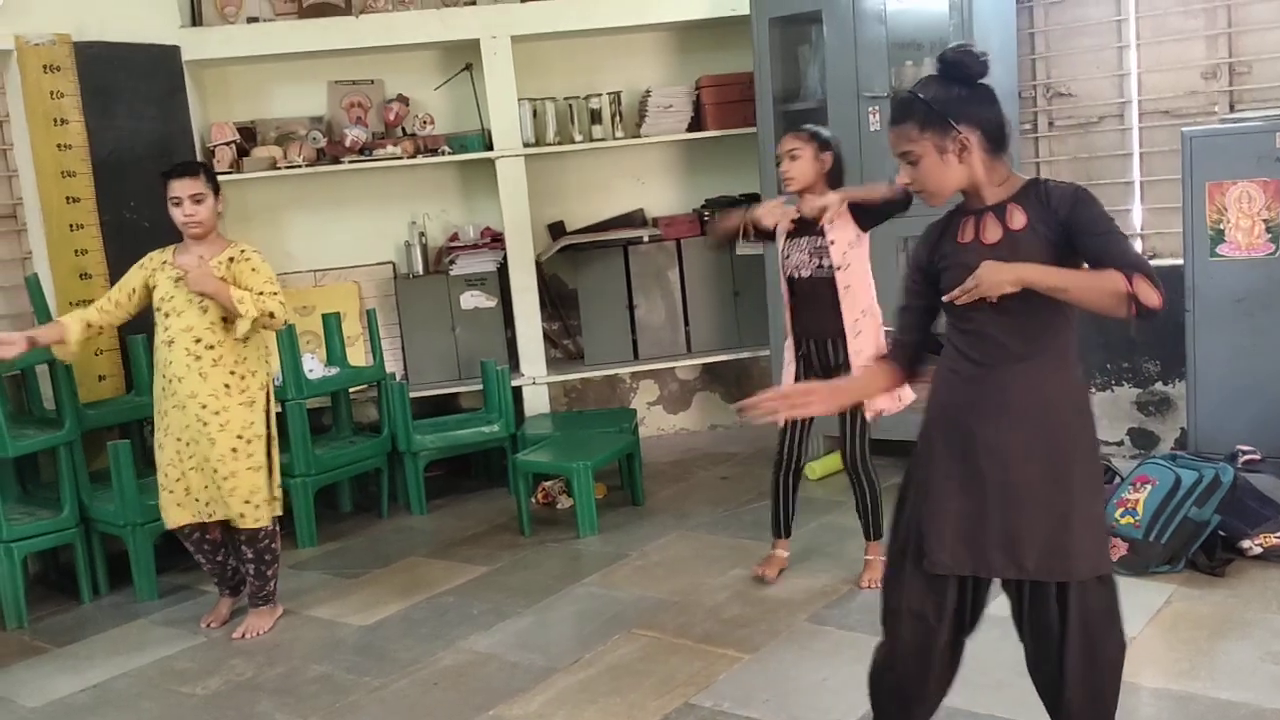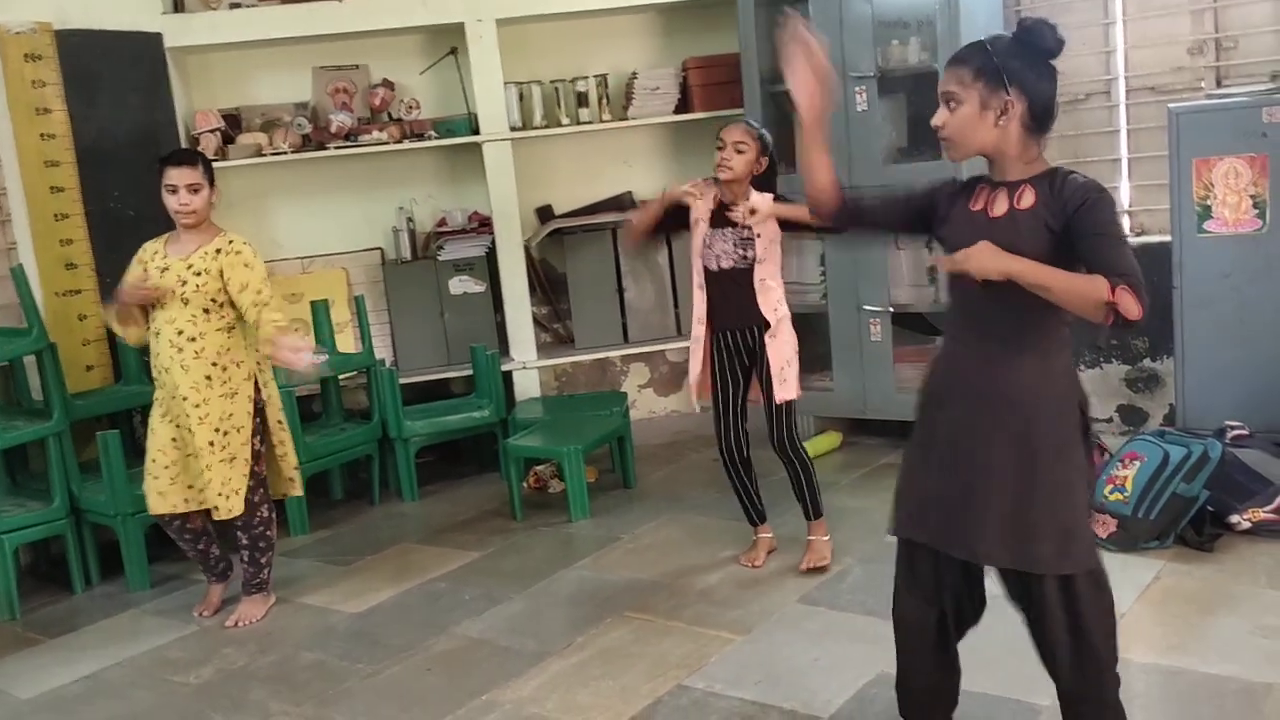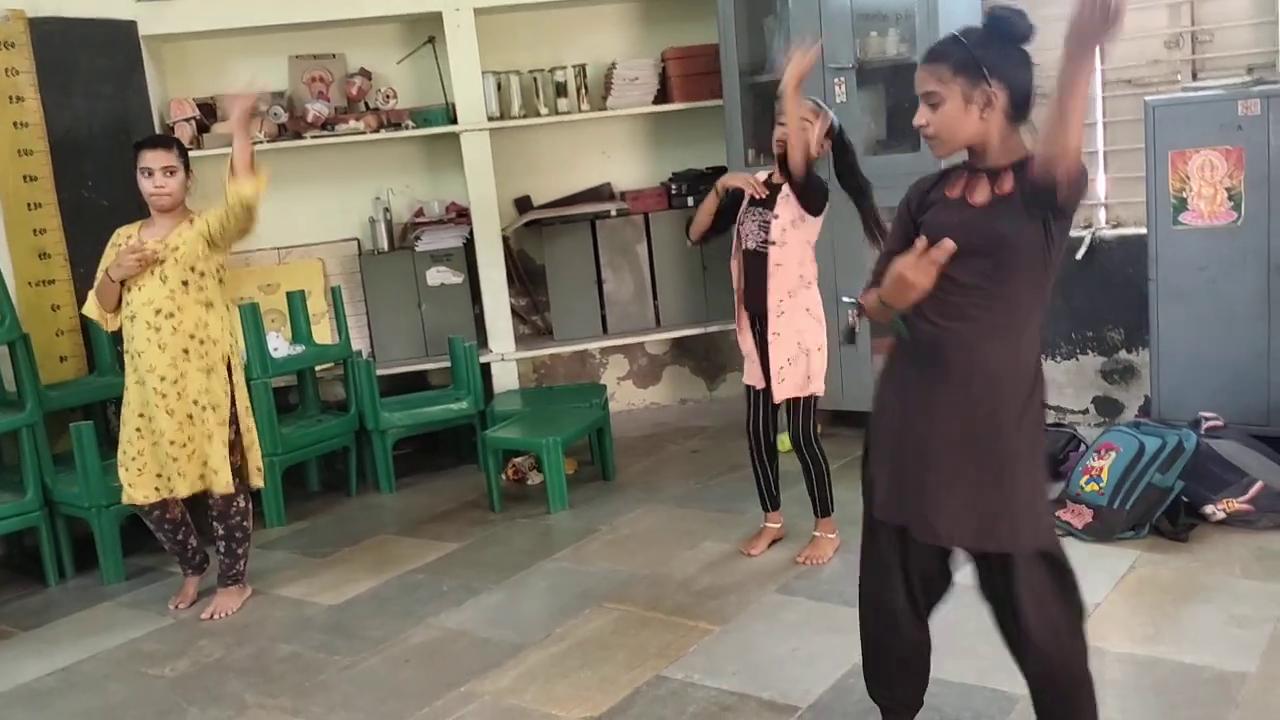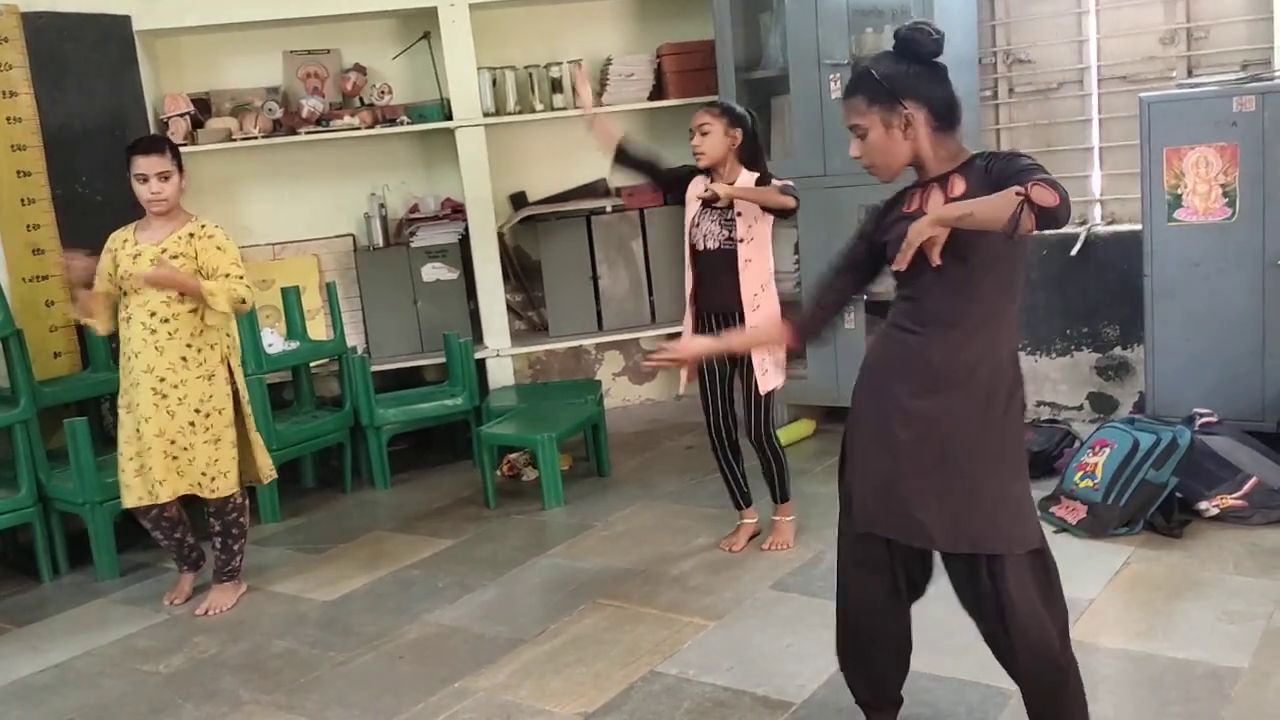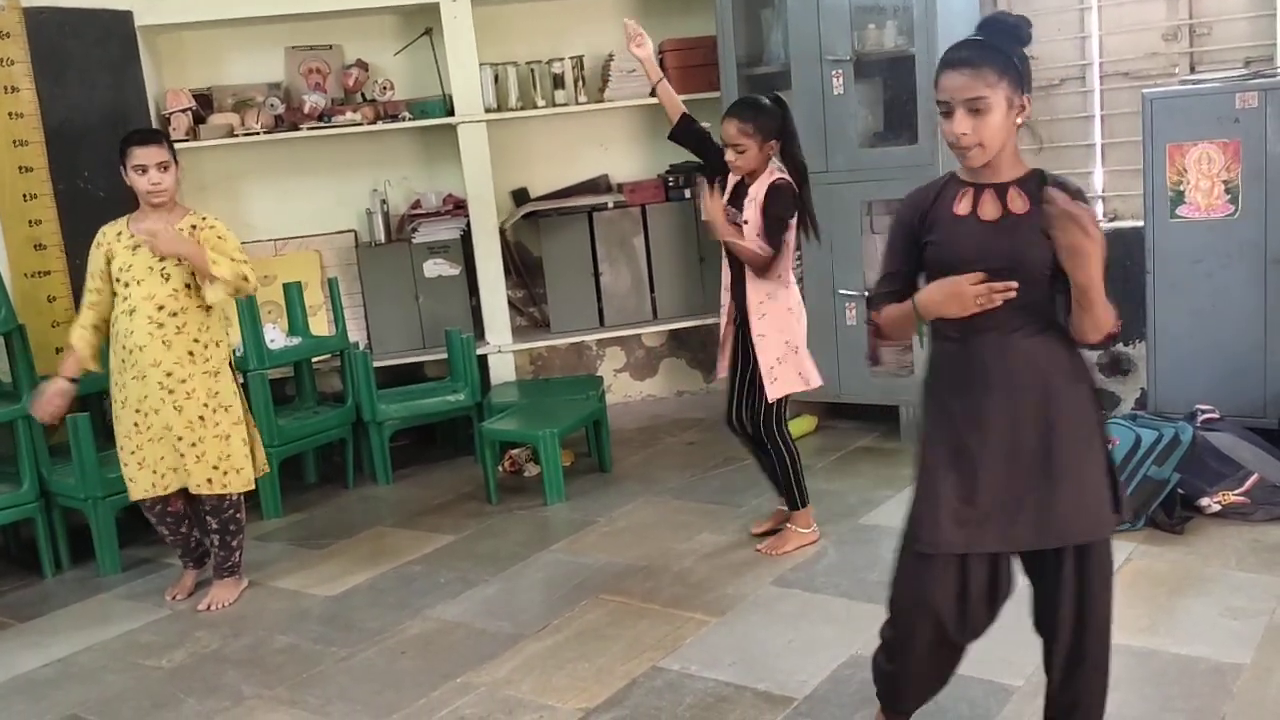
dt=1s
person 1, frame 1
left shoulder: (1063, 206)
right shoulder: (935, 235)
left elbow: (1144, 292)
right elbow: (902, 358)
left wrist: (1025, 274)
right wrist: (816, 395)
left hip: (1048, 440)
right hip: (957, 441)
left knee: (1075, 619)
right knee: (921, 619)
person 1, frame 2
left shoulder: (1076, 198)
right shoulder: (949, 198)
left elbow: (1125, 302)
right elbow: (832, 206)
left wrist: (1009, 264)
right wrist: (810, 109)
left hip: (1035, 427)
right hip: (952, 423)
left knee: (1066, 605)
right knee: (926, 592)
person 1, frame 3
left shoulder: (1049, 186)
right shoulder: (927, 194)
left elbow: (1056, 167)
right elbow: (872, 306)
right wrist: (895, 292)
left hip: (998, 412)
right hip: (910, 405)
left knee: (1029, 589)
right knee: (892, 578)
person 1, frame 4
left shoulder: (1001, 174)
right shoulder: (888, 217)
left elbow: (1051, 204)
right elbow: (812, 317)
left wrist: (947, 216)
right wrist: (711, 345)
left hip: (976, 415)
right hip: (888, 411)
left knee: (1015, 593)
right knee: (871, 584)
person 1, frame 5
left shoulder: (1057, 203)
right shoulder: (925, 206)
left elbow: (1094, 330)
right elbow: (884, 322)
left wrist: (1086, 263)
right wrist: (926, 303)
left hip: (1055, 417)
right hip: (960, 419)
left knee: (1076, 593)
right knee: (933, 591)
person 2, frame 1
left shoulder: (849, 211)
right shoulder: (783, 220)
left elbow: (901, 194)
left wrist: (842, 198)
right wrist: (756, 214)
left hip: (849, 346)
right hip: (803, 350)
left knee: (855, 455)
right knee: (787, 453)
left ankle: (875, 551)
right ankle: (780, 547)
person 2, frame 2
left shoulder: (771, 207)
right shoulder: (696, 207)
right elbow: (634, 233)
left wrist: (770, 210)
right wrist: (672, 197)
left hip: (768, 333)
right hip: (722, 339)
left knee: (784, 438)
right knee: (730, 442)
left ankle: (818, 531)
right ankle: (762, 533)
person 2, frame 3
left shoulder: (806, 186)
right shoulder: (750, 187)
left elbow: (796, 155)
right elbow: (697, 234)
left wrist: (794, 80)
right wrist: (722, 188)
left hip: (796, 323)
right hip: (757, 322)
left knee: (800, 429)
right knee: (758, 427)
left ankle: (826, 528)
right ankle: (772, 521)
person 2, frame 4
left shoulder: (759, 185)
right shoulder: (691, 187)
left elbow: (789, 202)
right elbow: (631, 157)
left wrist: (733, 191)
right wrist: (590, 108)
left hip: (752, 323)
right hip: (707, 324)
left knee: (759, 428)
right knee: (718, 427)
left ankle: (785, 512)
right ankle: (747, 516)
person 2, frame 5
left shoulder: (779, 191)
right shoulder: (733, 175)
left elbow: (766, 264)
right elbow: (684, 126)
left wrist: (719, 221)
right wrist: (650, 65)
left hip: (773, 316)
right hip: (743, 317)
left knee: (767, 421)
right knee: (741, 419)
left ankle: (803, 522)
right ankle: (790, 503)
person 3, frame 1
left shoulder: (243, 259)
right shoulder: (155, 264)
left elbow: (275, 313)
right elbow: (103, 312)
left wrist: (216, 288)
left hip: (235, 405)
right hip: (179, 408)
left knee: (246, 501)
right knee: (189, 511)
left ankle: (264, 600)
right ankle: (229, 588)
person 3, frame 2
left shoulder: (233, 252)
right shoulder: (151, 254)
left elbow: (264, 313)
right elbow: (131, 328)
left wrist: (286, 348)
right wrist: (126, 305)
left hip: (229, 395)
right hip: (172, 399)
left knee: (244, 491)
right knee: (168, 501)
left ankle: (259, 587)
right ankle: (217, 575)
person 3, frame 3
left shoulder: (208, 232)
right shoulder: (122, 240)
left elbow: (242, 207)
right elbow: (102, 313)
left wrist: (240, 131)
right wrist: (114, 275)
left hip: (204, 380)
right hip: (146, 387)
left knee: (221, 478)
right knee: (149, 484)
left ankle: (234, 581)
right ankle: (193, 567)
person 3, frame 4
left shoulder: (205, 236)
right shoulder: (118, 242)
left elbow: (238, 295)
right elbow: (100, 320)
left wrist: (178, 281)
right wrist: (80, 285)
left hip: (202, 382)
right hip: (142, 389)
left knee: (218, 478)
right knee: (147, 489)
left ankle: (229, 576)
right ankle: (188, 564)
person 3, frame 5
left shoulder: (203, 228)
right shoulder: (108, 237)
left elbow: (243, 282)
right elbow: (91, 314)
left wrist: (186, 251)
right wrist: (66, 377)
left hip: (201, 376)
right hip: (138, 382)
left knee: (217, 474)
right knee: (155, 482)
left ankle: (230, 571)
right ankle: (193, 559)
